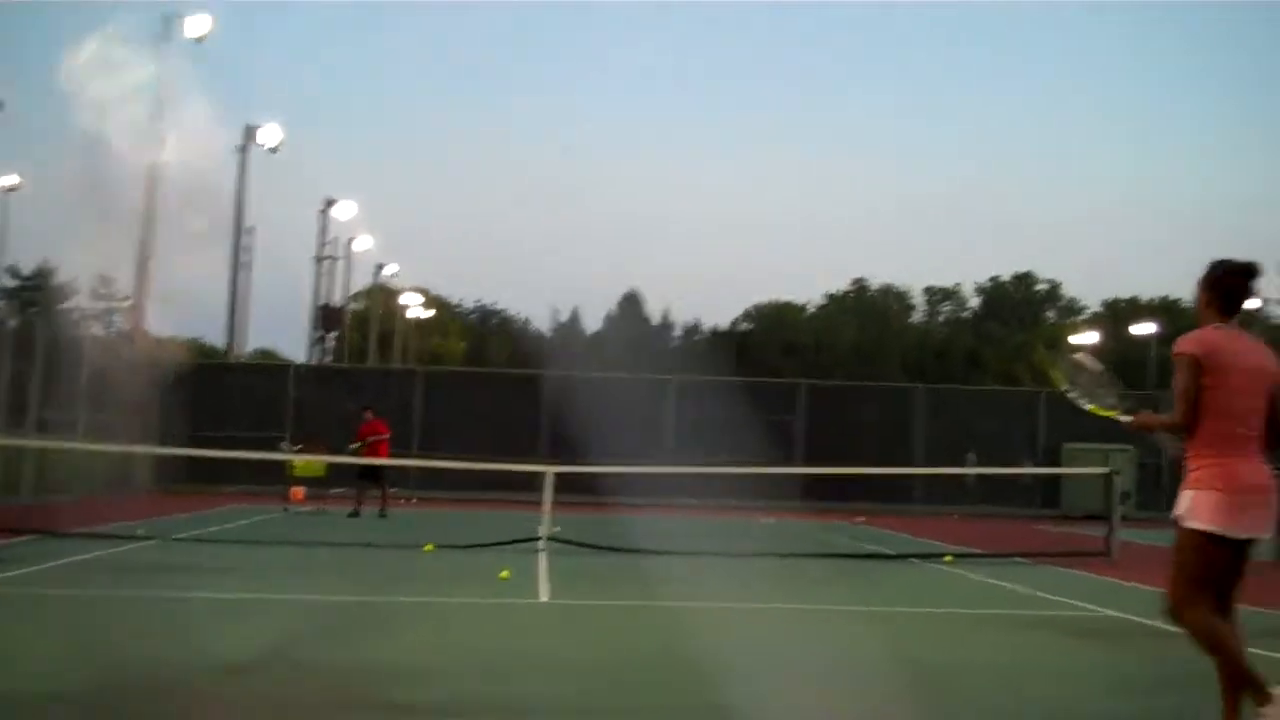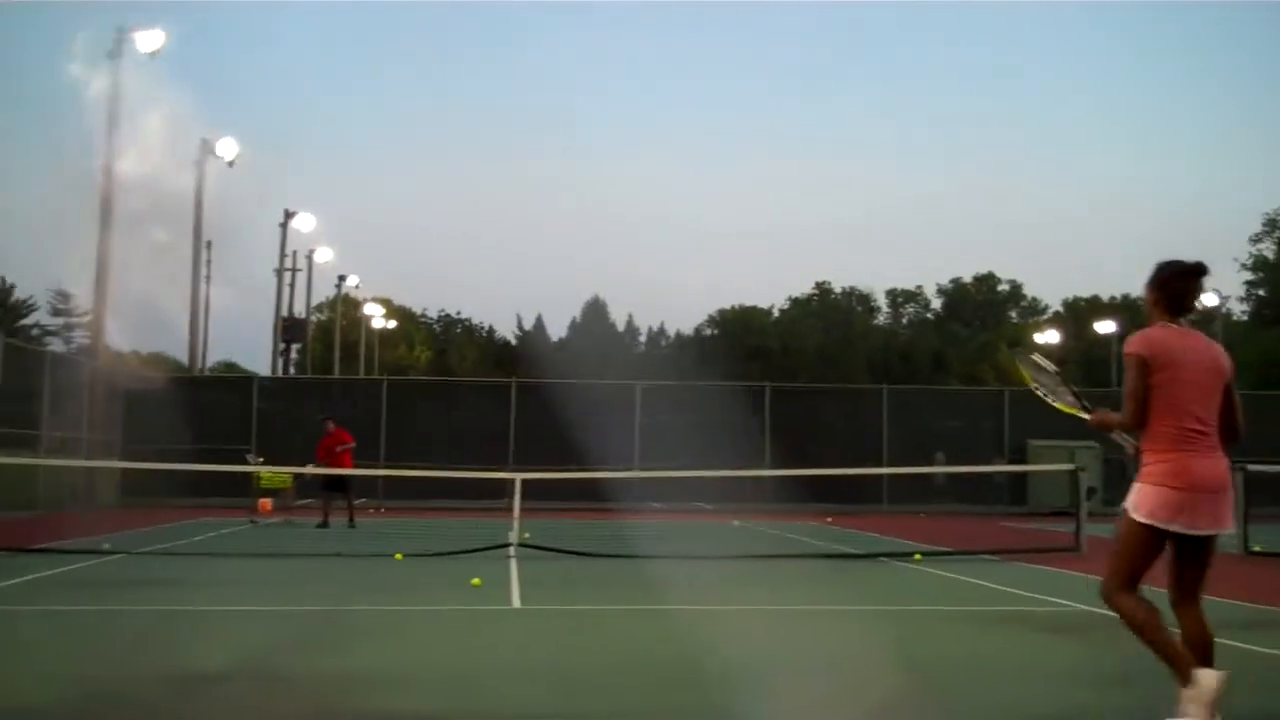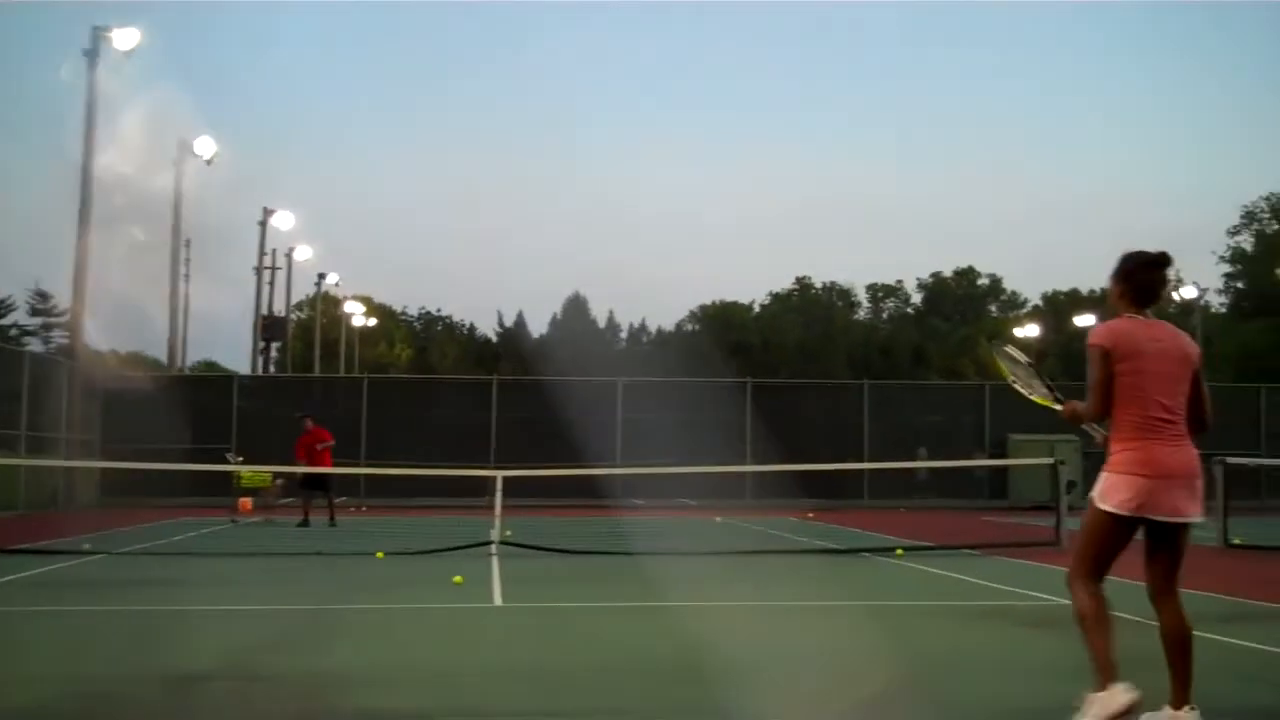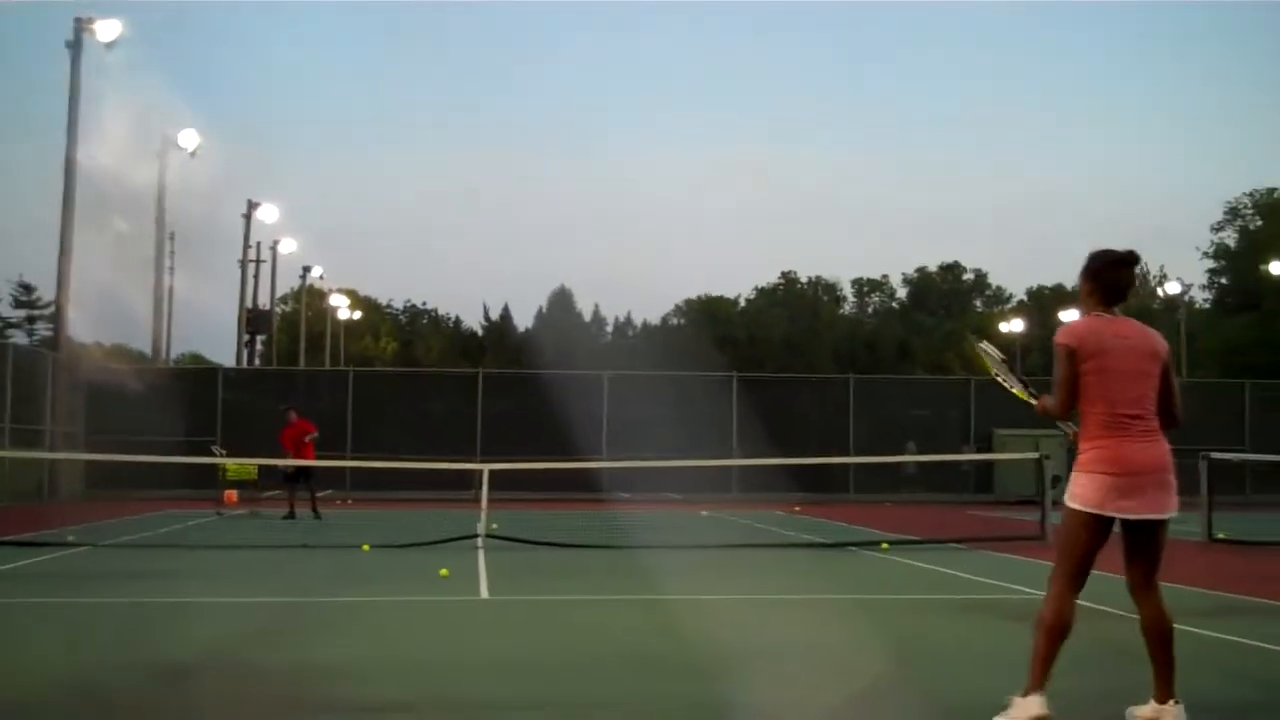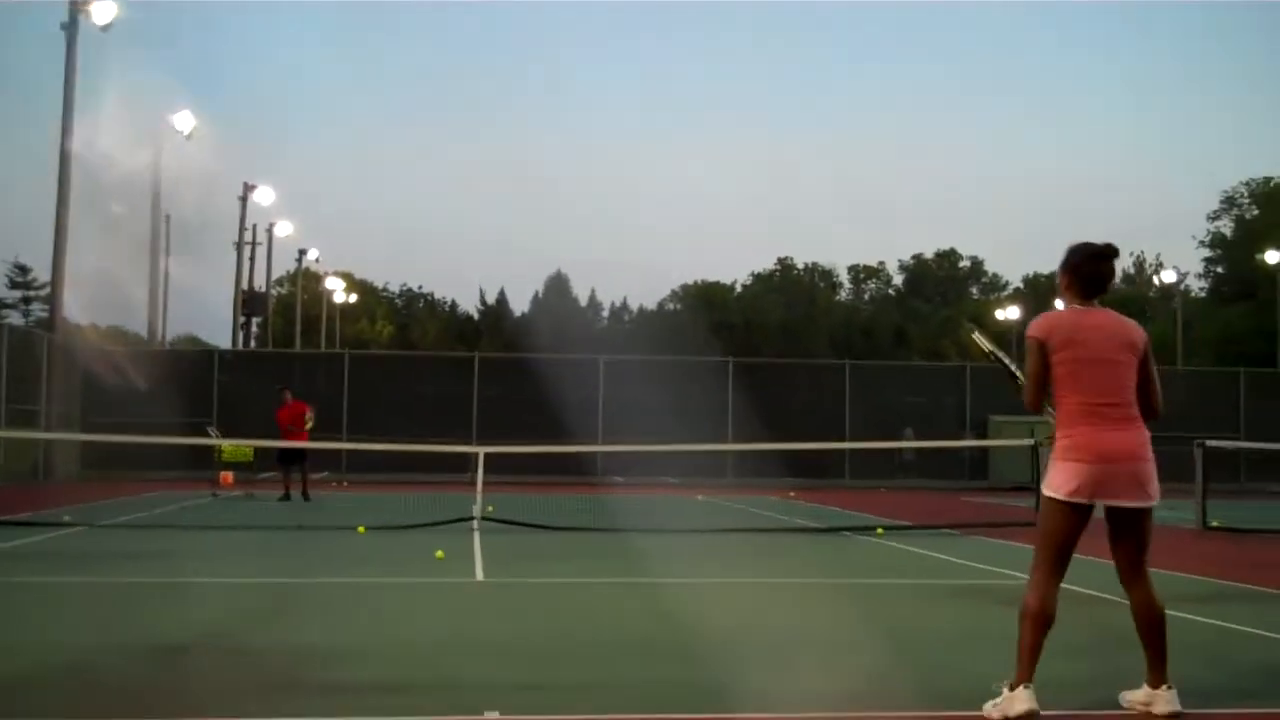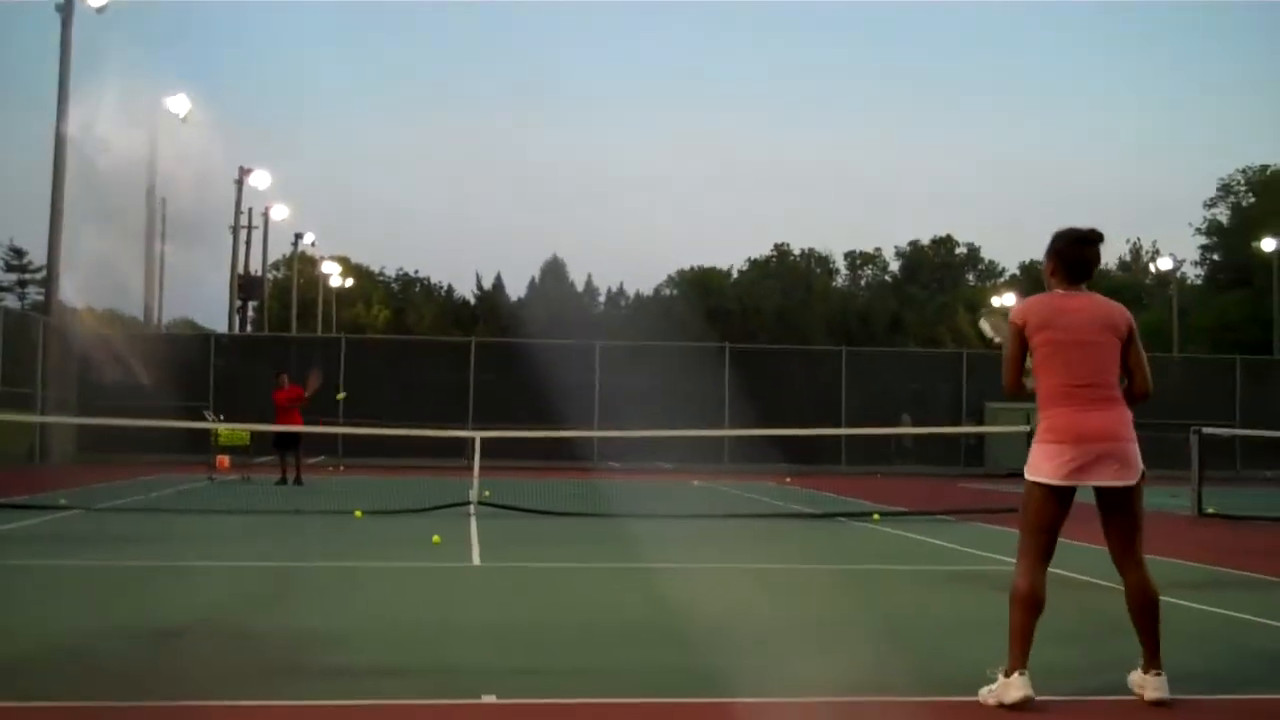
dt=0.1s
person 1, frame 1
left shoulder: (1193, 344)
left elbow: (1183, 420)
left wrist: (1149, 421)
left hip: (1213, 488)
left knee: (1184, 607)
right knee: (1215, 608)
person 1, frame 2
left shoulder: (1142, 343)
right shoulder: (1216, 353)
left elbow: (1135, 419)
right elbow: (1233, 431)
left wrist: (1107, 420)
left hip: (1166, 484)
right hip: (1212, 483)
left knee: (1118, 589)
right knee: (1187, 601)
left ankle: (1195, 678)
person 1, frame 3
left shoulder: (1106, 335)
right shoulder: (1184, 342)
left elbow: (1099, 410)
right elbow: (1203, 419)
left wrist: (1075, 409)
left hip: (1132, 473)
right hip: (1182, 472)
left knee: (1083, 578)
right knee: (1163, 593)
person 1, frame 4
left shoulder: (1073, 334)
right shoulder: (1154, 340)
left elbow: (1062, 408)
right elbow: (1172, 417)
left wrist: (1043, 403)
left hip: (1102, 471)
right hip: (1155, 469)
left knee: (1063, 586)
right knee: (1146, 588)
person 1, frame 5
left shoulder: (1045, 327)
right shoulder: (1133, 331)
left elbow: (1033, 402)
right elbow: (1153, 407)
left wrist: (1060, 400)
left hip: (1077, 459)
right hip: (1135, 459)
left knee: (1044, 576)
right knee: (1136, 579)
person 1, frame 6
left shoulder: (1026, 311)
right shoulder: (1119, 314)
left elbow: (1011, 384)
right elbow: (1142, 388)
left hip: (1059, 441)
right hip: (1115, 439)
left knee: (1031, 560)
right knee: (1130, 561)
left ankle: (1015, 675)
right ankle: (1152, 673)
